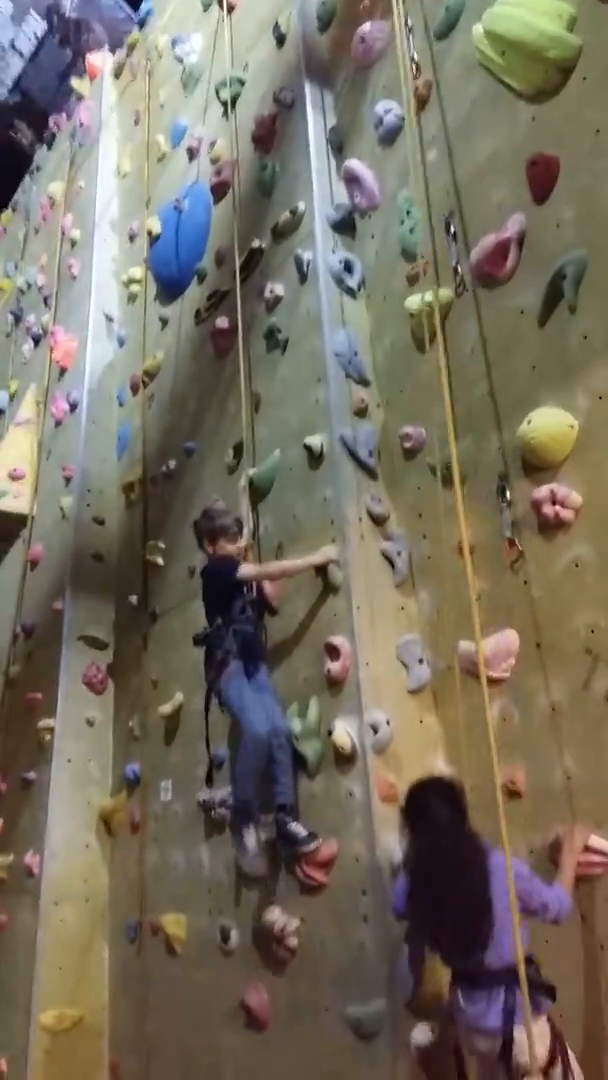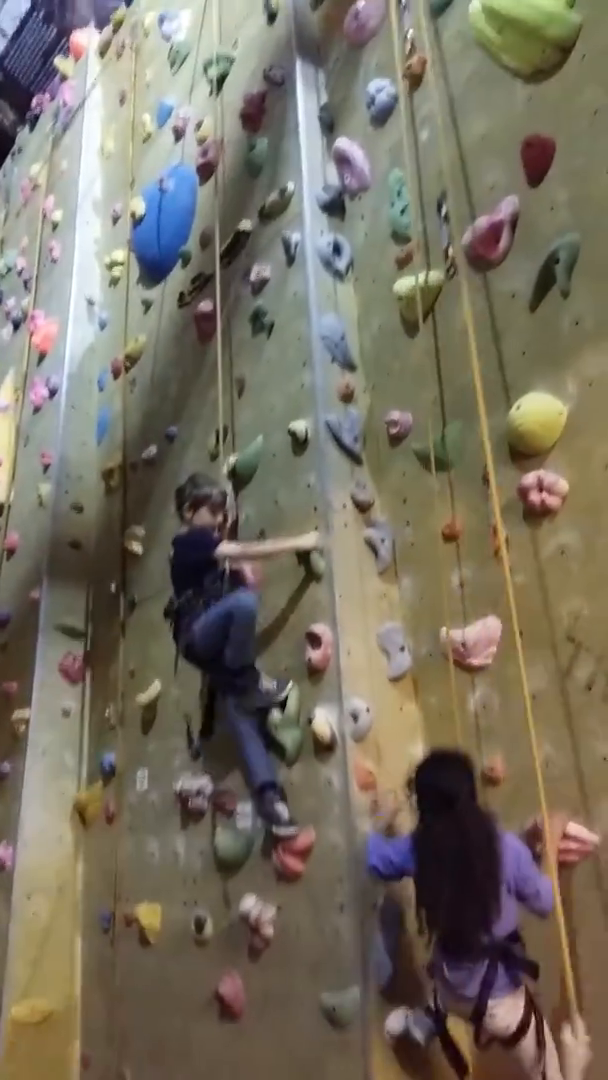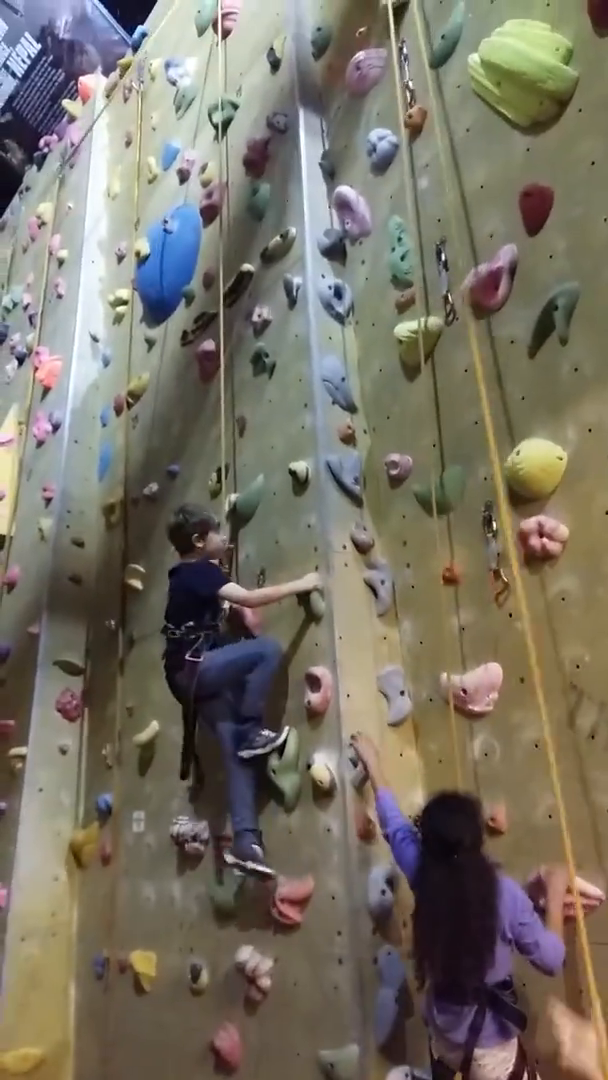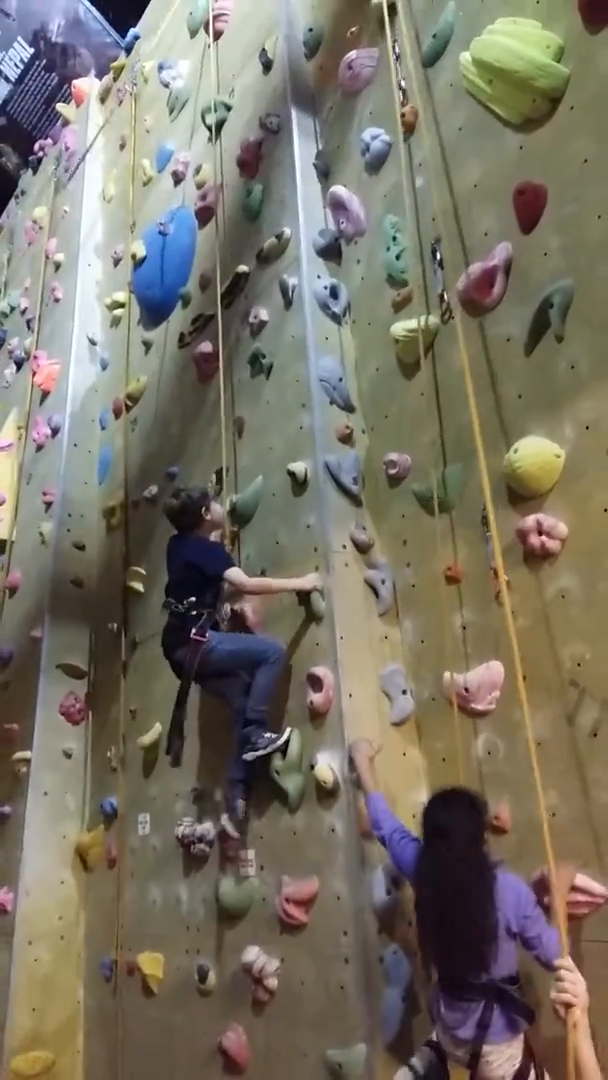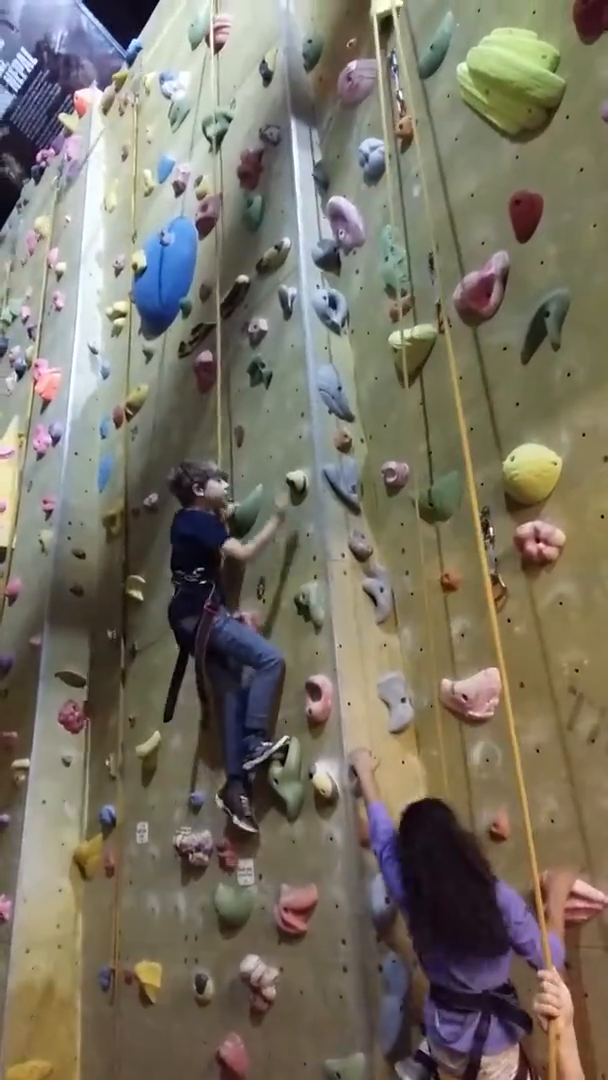
dt=0.4s
person 1, frame 1
left shoulder: (235, 566)
right shoulder: (217, 569)
left elbow: (246, 534)
right elbow: (267, 572)
left wrist: (245, 495)
right wrist: (317, 558)
left hip: (252, 662)
right hip: (226, 663)
left knee: (279, 731)
right knee: (257, 732)
left ankle: (285, 816)
right ankle: (243, 819)
person 1, frame 2
left shoulder: (206, 542)
right shoulder: (191, 542)
right elbow: (245, 552)
right wrist: (298, 543)
left hip: (214, 637)
right hip: (197, 635)
left knee: (243, 712)
right knee: (245, 600)
left ankle: (268, 794)
right ankle: (246, 681)
person 1, frame 3
left shoulder: (189, 573)
right shoulder: (199, 572)
right elbow: (247, 598)
right wrist: (299, 585)
left hip: (198, 671)
right hip: (193, 669)
left knee: (236, 753)
right knee: (268, 649)
left ankle: (246, 841)
right ankle: (251, 730)
person 1, frame 4
left shoulder: (180, 545)
right shoulder: (207, 550)
right elbow: (246, 584)
left wrist: (219, 535)
right wrist: (299, 584)
left hip: (187, 645)
right hip: (196, 642)
left knee: (246, 700)
right knee: (272, 653)
left ankle: (236, 793)
right ankle: (255, 732)
person 1, frame 5
left shoulder: (189, 520)
right shoulder: (202, 521)
right elbow: (243, 553)
left wrist: (223, 517)
right wrist: (277, 519)
left hip: (193, 617)
right hip: (204, 614)
left knee: (234, 691)
right knee: (270, 659)
left ankle: (236, 784)
right ankle: (254, 742)
person 2, frame 1
left shoulder: (415, 883)
right shoulder: (503, 869)
left elbow: (401, 906)
right elbow: (557, 907)
right wrist: (570, 851)
left hip: (474, 1027)
right hip: (523, 1023)
person 2, frame 2
left shoulder: (418, 851)
right shoulder: (504, 846)
left elbow: (376, 857)
right elbow: (544, 901)
left wrist: (387, 822)
right wrist: (551, 840)
left hip: (452, 989)
right hip: (499, 994)
left ankle: (426, 1021)
person 2, frame 3
left shoulder: (422, 875)
right shoulder: (507, 895)
left elbow: (392, 821)
right elbow: (550, 960)
left wrist: (372, 761)
right wrist: (555, 894)
left hip: (443, 1035)
right hip: (490, 1048)
person 2, frame 4
left shoulder: (422, 874)
right shoulder: (510, 889)
left elbow: (385, 824)
right elbow: (552, 955)
left wrist: (363, 762)
right wrist: (558, 891)
left hip: (449, 1031)
right hip: (496, 1042)
person 2, frame 5
left shoulder: (408, 893)
right shoulder: (498, 898)
left elbow: (383, 835)
right elbow: (549, 959)
left wrist: (364, 772)
right wrist: (556, 898)
left hip: (442, 1044)
